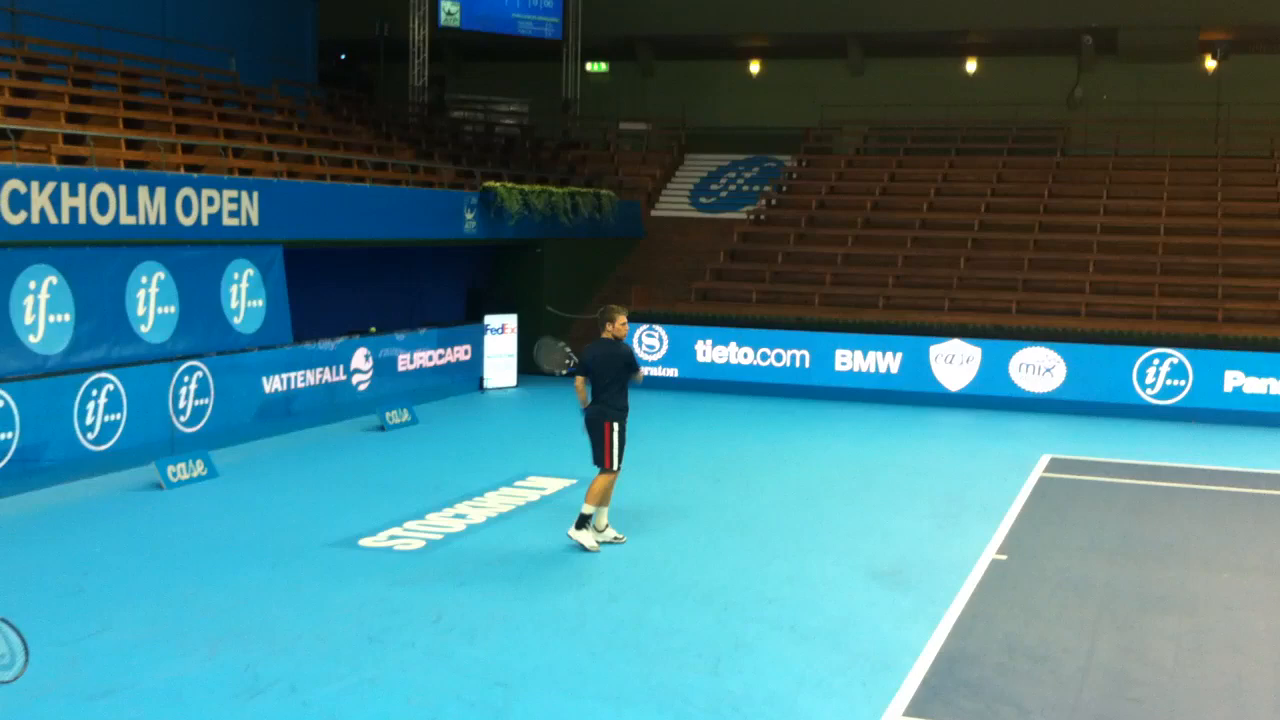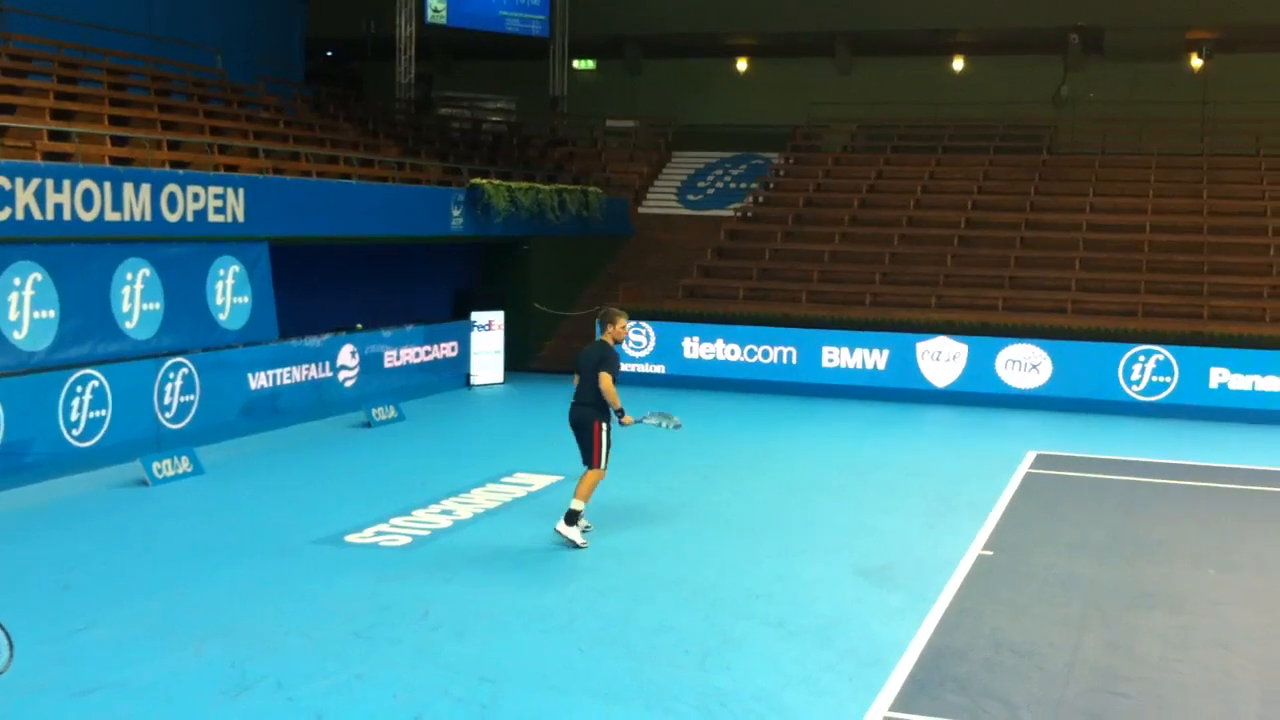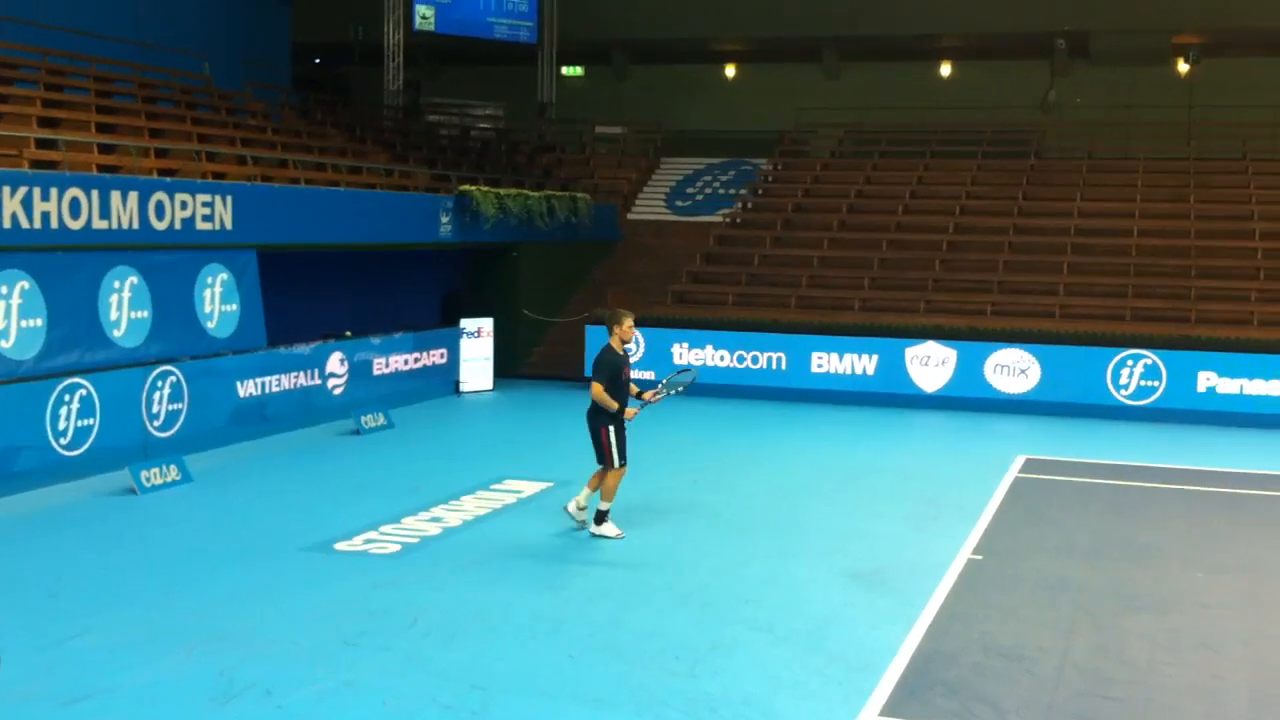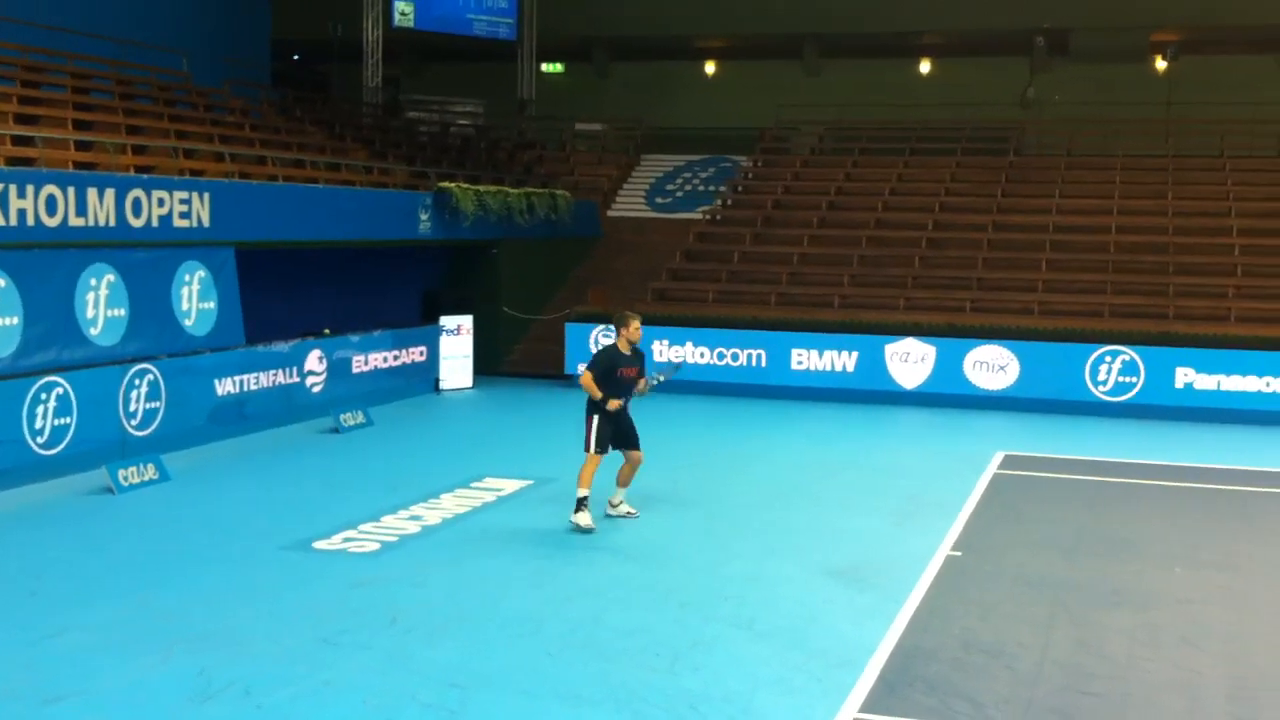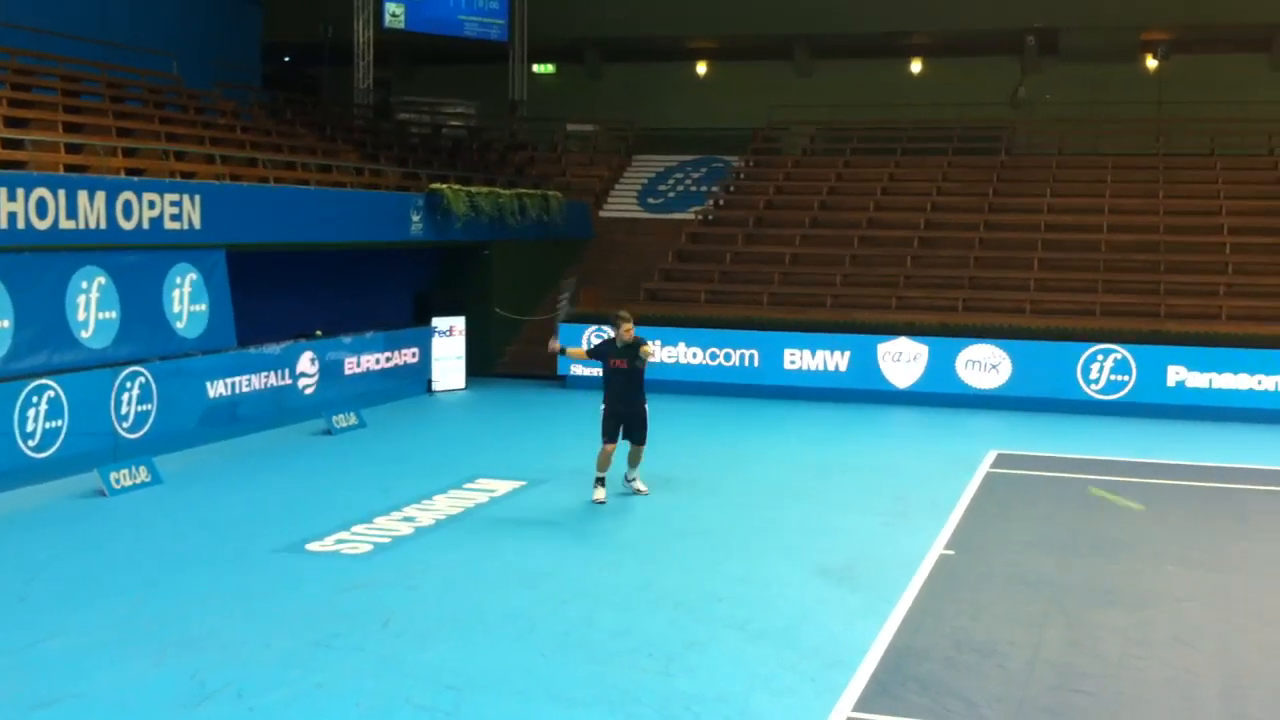
dt=0.5s
person 1, frame 1
left shoulder: (588, 351)
right shoulder: (623, 351)
left elbow: (579, 384)
right elbow: (638, 376)
left hip: (594, 414)
right hip: (612, 418)
left knee: (610, 472)
right knee: (608, 473)
left ankle: (602, 528)
right ankle: (581, 526)
person 1, frame 2
left shoulder: (588, 351)
right shoulder: (610, 354)
right elbow: (605, 384)
right wrist: (620, 412)
left hip: (578, 412)
right hip: (594, 416)
left knee: (595, 465)
right knee: (597, 470)
left ankle: (575, 517)
right ankle: (568, 522)
person 1, frame 3
left shoulder: (623, 354)
right shoulder: (606, 358)
right elbow: (596, 391)
left wrist: (640, 394)
right wrist: (621, 411)
left hip: (613, 419)
right hip: (605, 420)
left knee: (610, 467)
right knee: (617, 469)
left ankle: (579, 503)
right ankle: (600, 521)
person 1, frame 4
left shoulder: (638, 355)
right shoulder: (606, 355)
left elbow: (639, 380)
right elbow: (585, 380)
left wrist: (642, 386)
right wrist: (604, 400)
left hip: (621, 413)
right hip: (600, 412)
left knee: (635, 457)
right knee: (594, 457)
left ankle: (615, 503)
right ankle: (580, 510)
person 1, frame 5
left shoulder: (636, 342)
right shoulder: (605, 347)
left elbow: (645, 349)
right elbow: (585, 354)
left wrist: (645, 353)
right wrist: (561, 350)
left hip: (636, 405)
right hip: (611, 405)
left knee: (638, 446)
right knee: (608, 448)
left ankle: (631, 477)
right ankle: (599, 483)
